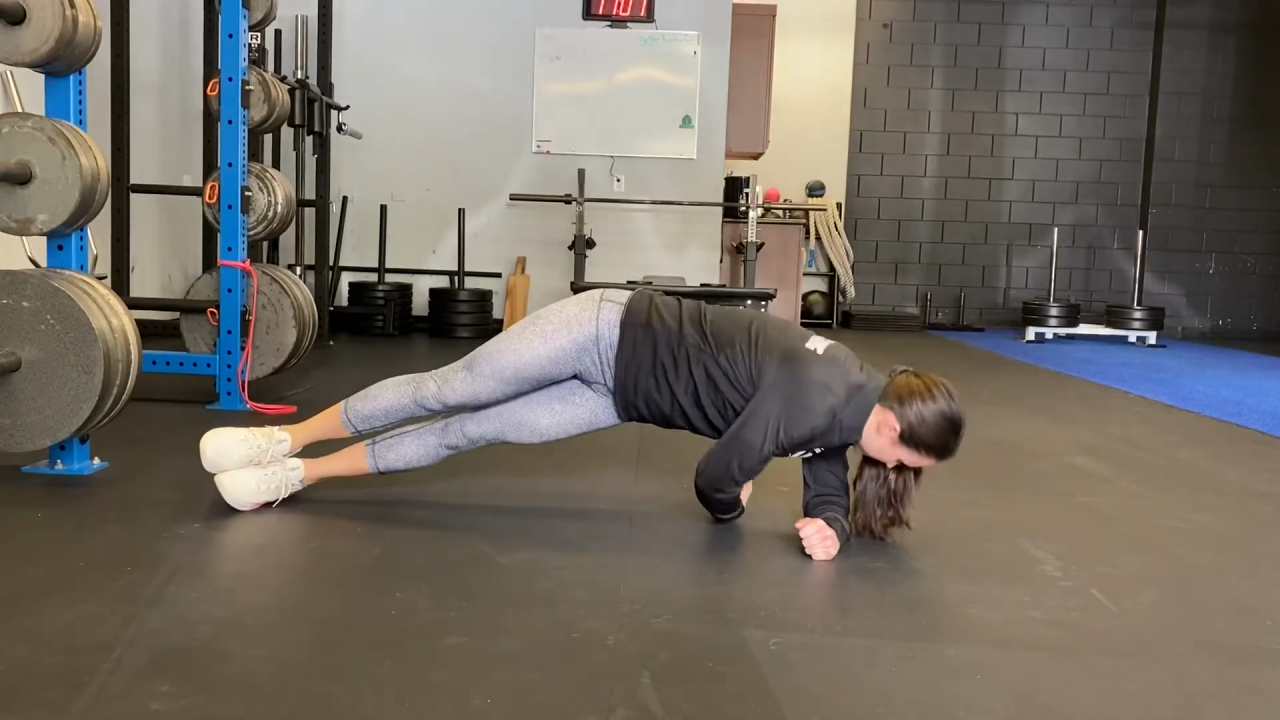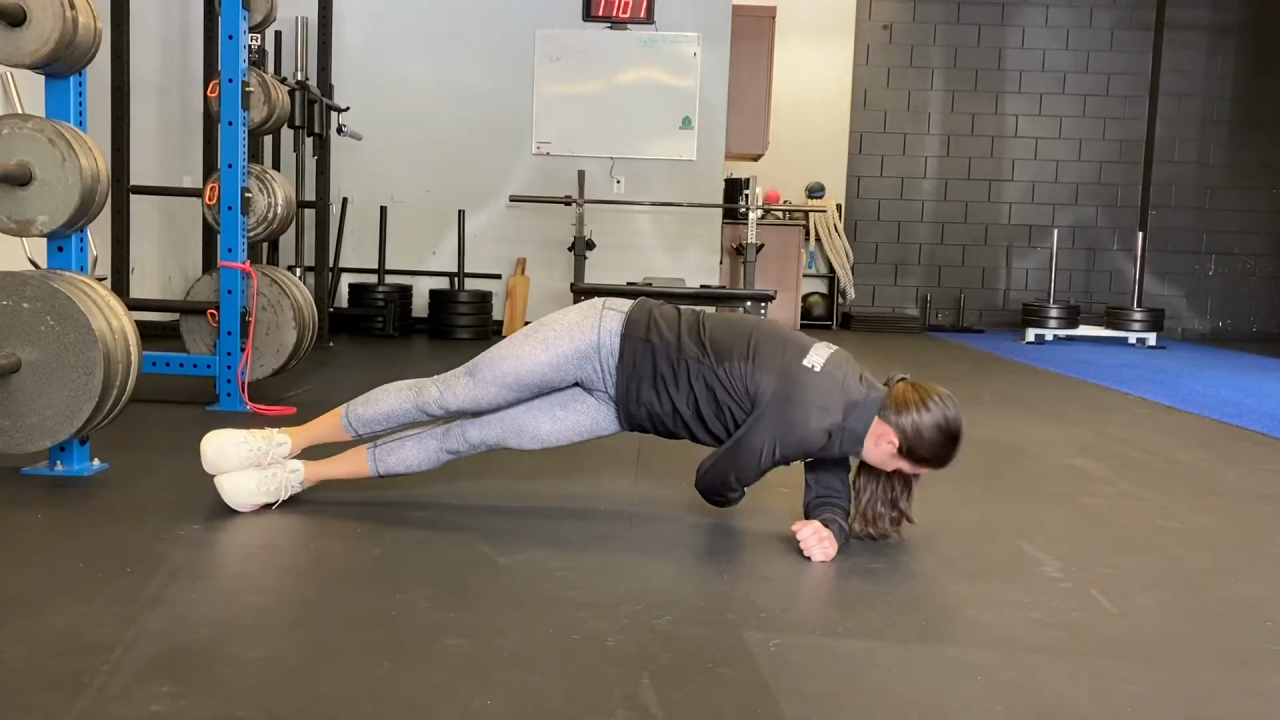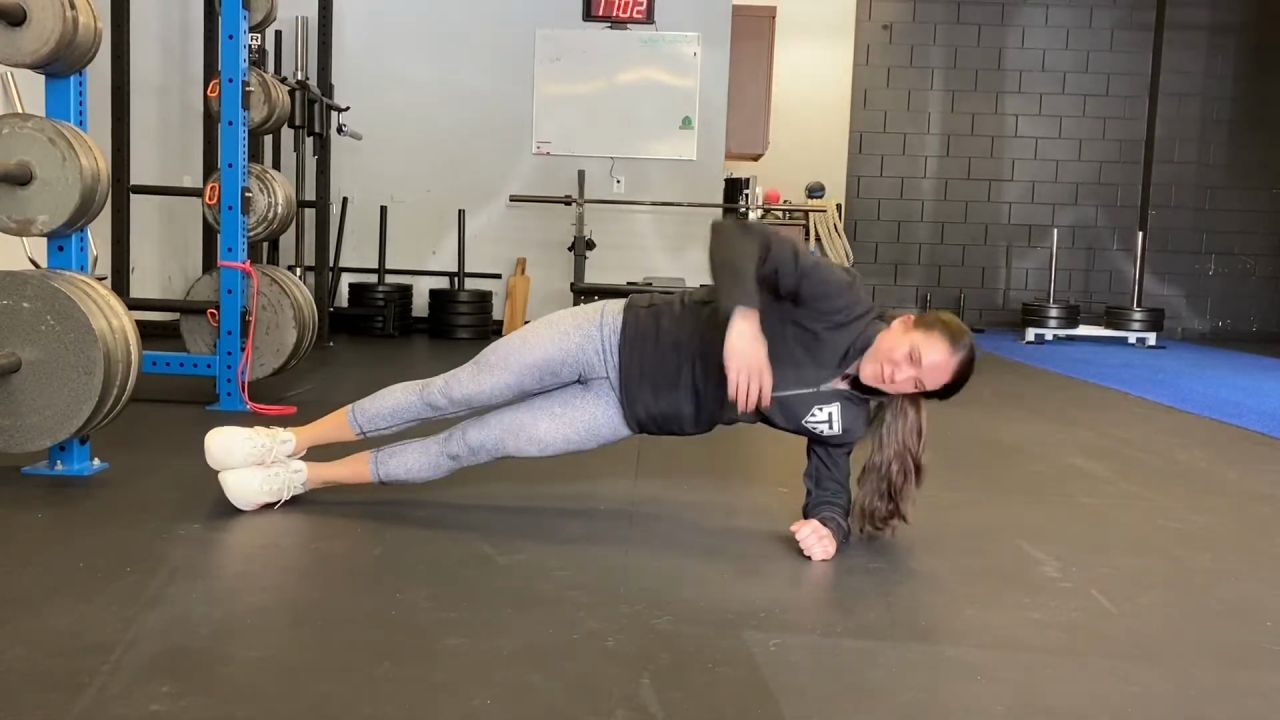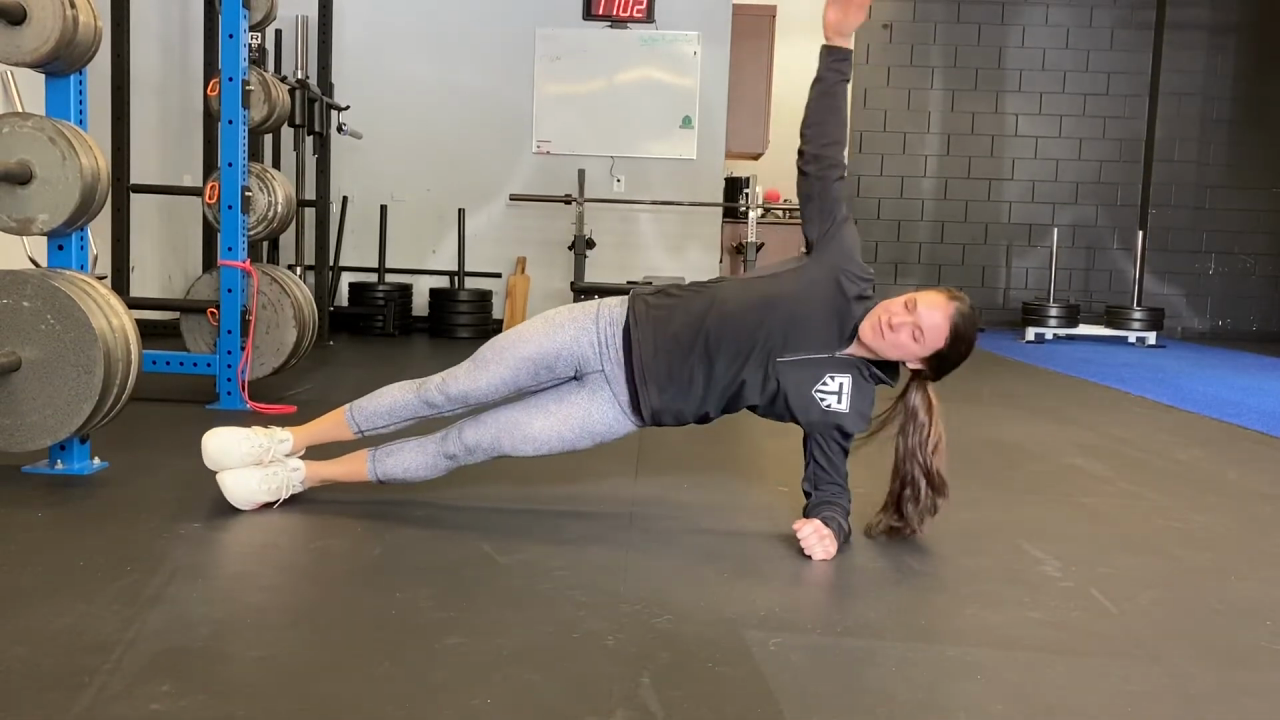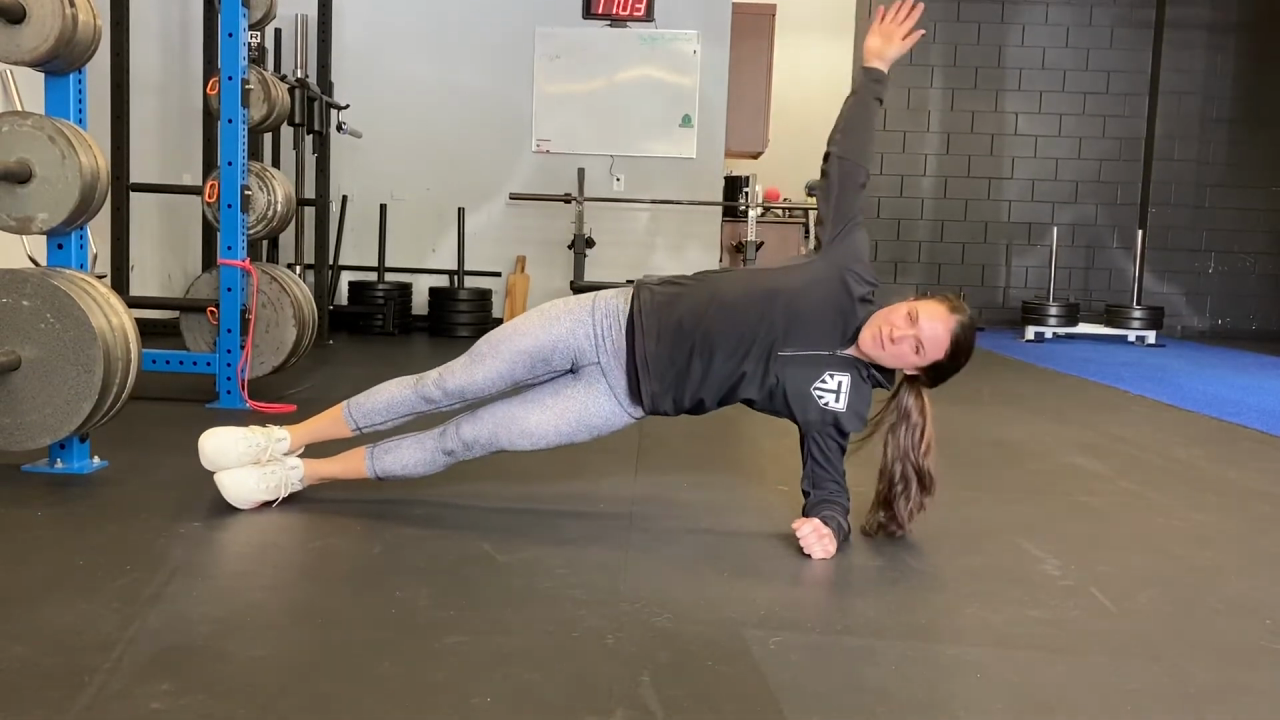
dt=0.5s
person 1, frame 1
left shoulder: (839, 421)
right shoulder: (818, 390)
left elbow: (826, 482)
right elbow: (717, 477)
left wrist: (827, 526)
right wrist: (730, 512)
left hip: (617, 398)
right hip: (608, 332)
left knee: (467, 432)
right knee: (446, 391)
left ankle: (298, 474)
right ankle: (285, 438)
person 1, frame 2
left shoulder: (850, 409)
right shoulder: (816, 405)
left elbow: (828, 481)
right elbow: (716, 479)
left wrist: (826, 525)
right wrist: (736, 491)
left hip: (620, 408)
right hip: (611, 341)
left knee: (469, 437)
right knee: (446, 396)
left ankle: (300, 475)
right ankle: (285, 439)
person 1, frame 3
left shoulder: (846, 411)
right shoulder: (841, 299)
left elbow: (829, 475)
right elbow: (732, 234)
left wrist: (823, 522)
right wrist: (743, 319)
left hip: (628, 408)
right hip: (615, 334)
left knee: (469, 445)
right knee: (448, 395)
left ankle: (301, 478)
right ankle: (287, 439)
person 1, frame 4
left shoulder: (845, 401)
right shoulder: (846, 275)
left elbow: (827, 476)
right elbow: (821, 162)
left wrist: (826, 524)
left hip: (628, 403)
right hip: (614, 328)
left knee: (468, 445)
right knee: (445, 395)
left ankle: (296, 479)
right ankle: (281, 442)
person 1, frame 5
left shoulder: (839, 399)
right shoulder: (850, 277)
left elbow: (825, 472)
right elbow: (844, 165)
left wrist: (826, 522)
right wrist: (874, 68)
left hip: (628, 392)
right hip: (616, 320)
left knee: (465, 437)
right knee: (445, 387)
left ankle: (297, 476)
right ankle: (284, 438)
